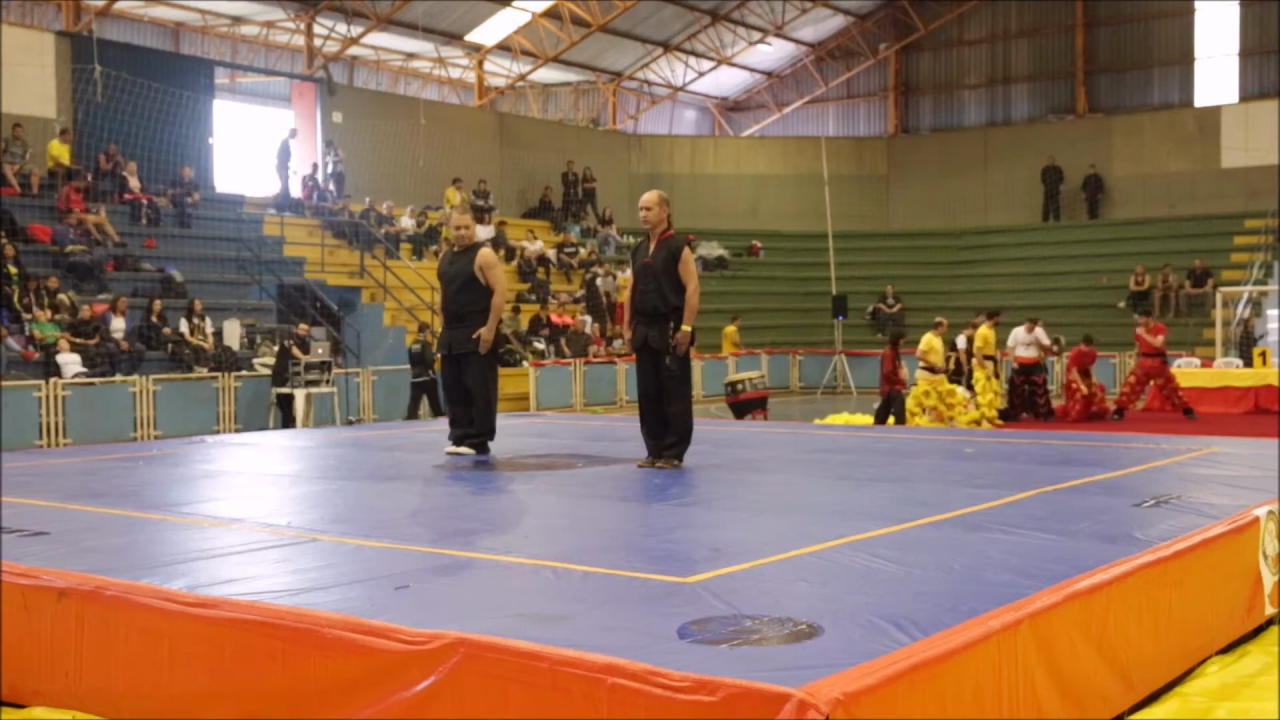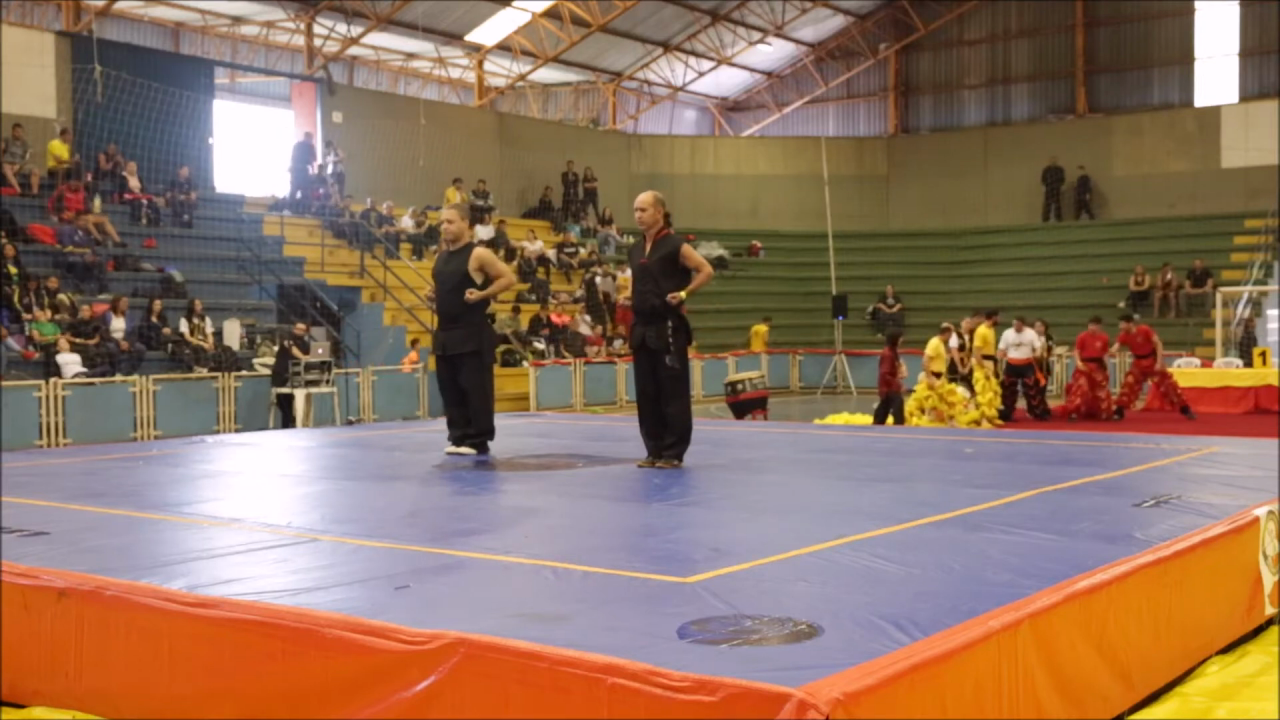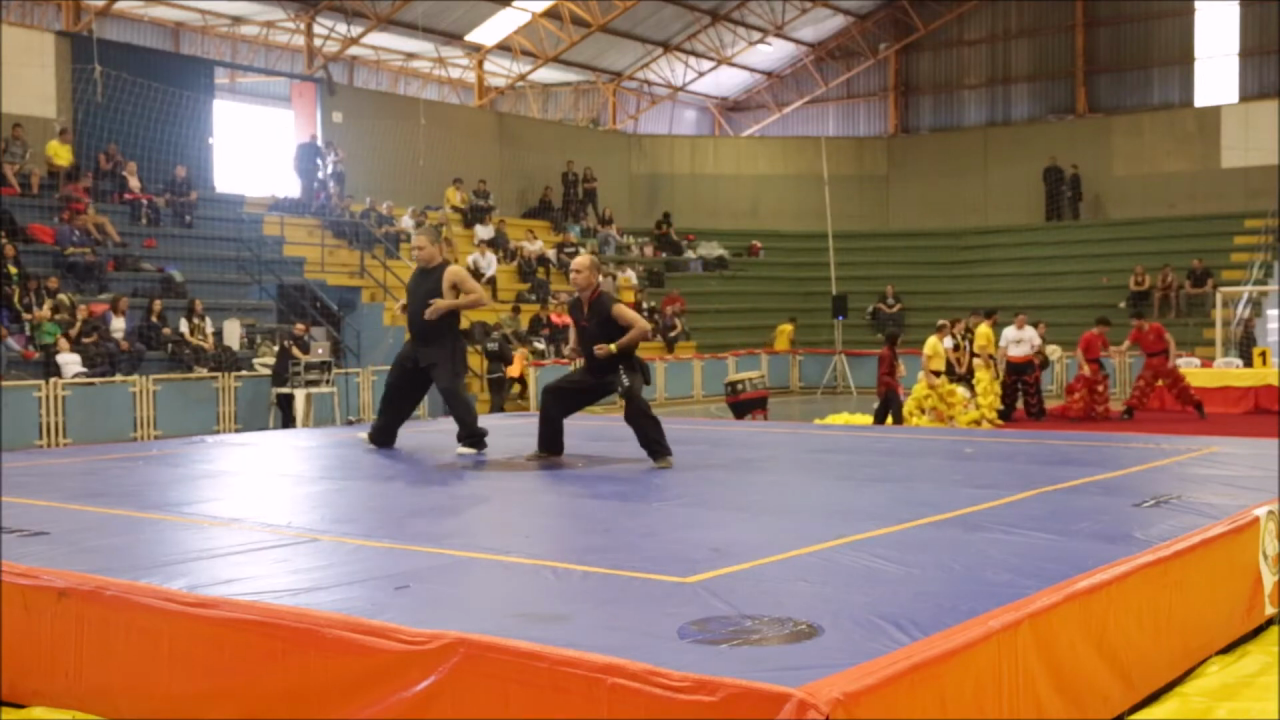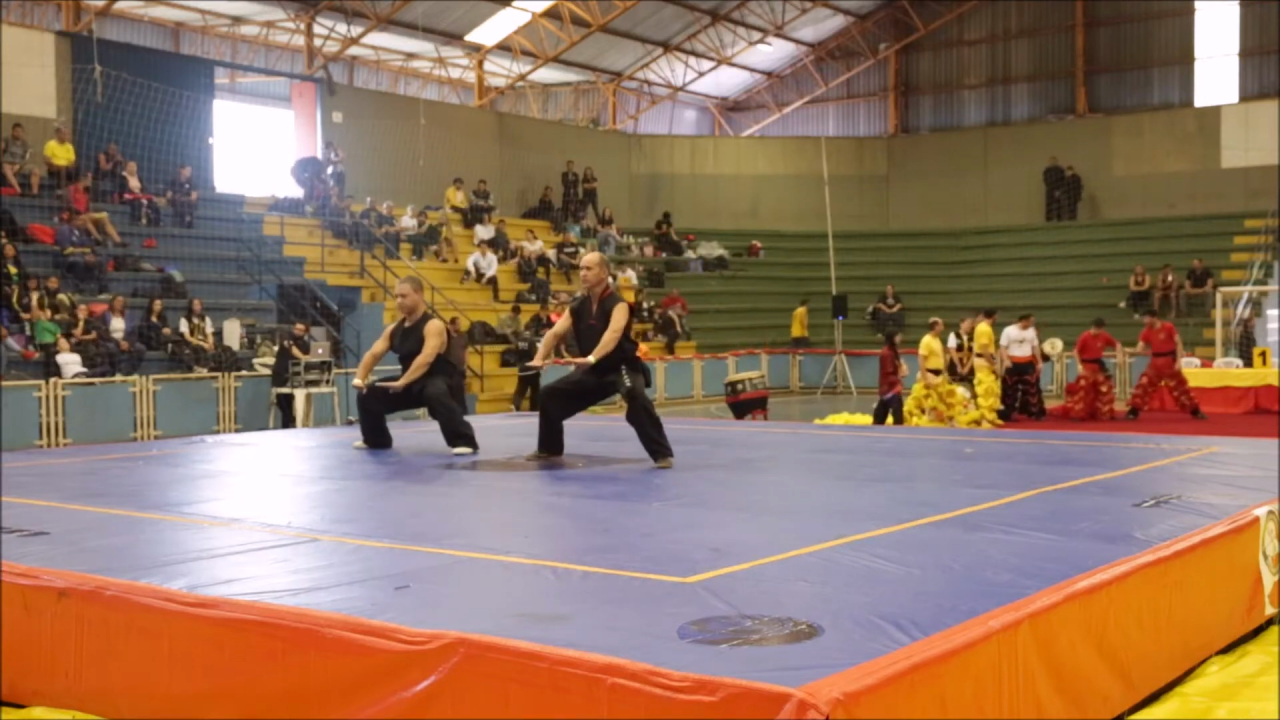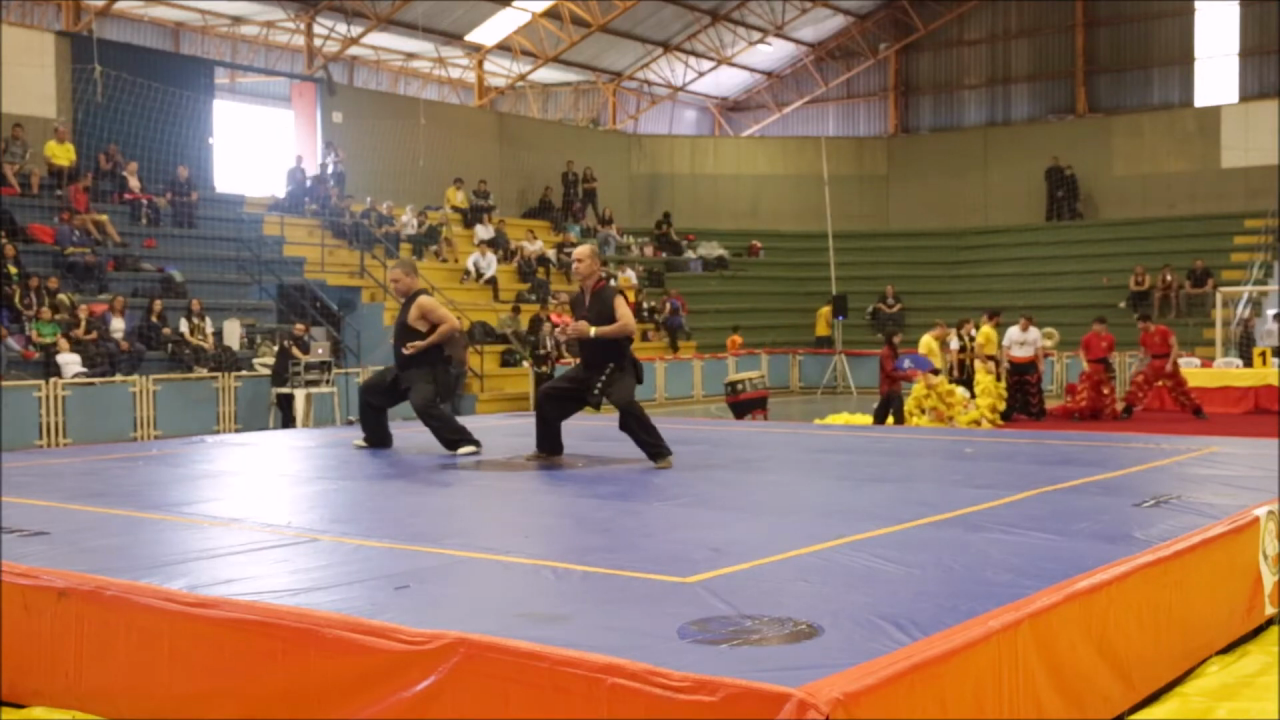
dt=1s
person 1, frame 1
left shoulder: (678, 247)
right shoulder: (638, 250)
left elbow: (692, 289)
left wrist: (686, 328)
right wrist: (627, 326)
left hip: (669, 328)
right hip: (644, 330)
left knee: (674, 393)
right knee: (648, 393)
left ankle: (673, 453)
right ankle: (654, 450)
person 1, frame 2
left shoulder: (675, 246)
right shoulder: (635, 250)
left elbow: (706, 270)
left wrist: (683, 294)
right wrist: (630, 298)
left hip: (667, 327)
right hip: (641, 328)
left knee: (673, 392)
right knee: (646, 392)
left ankle: (673, 453)
right ankle: (654, 450)
person 1, frame 3
left shoulder: (609, 306)
right shoulder: (574, 306)
left elbow: (643, 327)
left wrist: (614, 347)
right wrist: (573, 345)
left hip: (621, 367)
right hip: (592, 369)
left knee: (632, 399)
right knee: (552, 393)
left ankle: (661, 453)
right ankle: (549, 447)
person 1, frame 4
left shoulder: (618, 305)
right shoulder: (577, 307)
left elbow: (613, 334)
right elbow: (555, 332)
left wrist: (591, 358)
right wrist: (539, 358)
left hip: (622, 367)
right hip: (593, 371)
left knee: (636, 398)
right knee: (549, 395)
left ankle: (662, 454)
right ankle: (549, 448)
person 1, frame 5
left shoulder: (611, 295)
right shoulder: (576, 300)
left elbow: (629, 327)
left wrist: (592, 332)
right wrist: (569, 332)
left hip: (616, 365)
right hip: (588, 366)
left knee: (625, 403)
right knee: (547, 395)
left ankle: (660, 453)
right ankle: (548, 449)
person 2, frame 1
left shoulder: (484, 255)
right shoulder: (445, 257)
left elbow: (500, 292)
left wrist: (490, 328)
right wrist: (445, 325)
left hip: (476, 333)
right hip: (451, 334)
left knee: (480, 388)
right knee: (453, 388)
left ankle: (479, 440)
right ankle: (459, 437)
person 2, frame 2
left shoulder: (478, 255)
right shoulder: (441, 257)
left elbow: (509, 278)
left wrist: (481, 295)
right wrist: (433, 296)
left hip: (472, 333)
right hip: (445, 333)
left knee: (476, 388)
right knee: (450, 389)
left ankle: (478, 440)
right ankle: (458, 437)
person 2, frame 3
left shoulder: (452, 272)
right shoulder: (417, 272)
left elbow: (481, 297)
left wrist: (449, 305)
right wrist: (405, 305)
left hip: (444, 346)
right hip: (416, 346)
left knee: (450, 388)
right knee: (395, 389)
left ankle: (473, 439)
right ankle: (380, 435)
person 2, frame 4
left shoulder: (433, 326)
right shoulder: (394, 329)
left elbow: (426, 359)
right elbow: (373, 354)
left wrist: (401, 383)
right wrist: (359, 379)
left hip: (439, 381)
right hip: (410, 384)
left knee: (436, 395)
right knee: (367, 395)
left ankle: (464, 441)
right ankle: (376, 439)
person 2, frame 5
left shoulder: (424, 301)
right shoulder: (409, 302)
left elbow: (453, 325)
left wrist: (425, 344)
right wrist: (400, 341)
left hip: (426, 370)
right hip: (404, 369)
left knee: (423, 404)
right knee: (369, 390)
left ankle: (465, 442)
right ankle: (376, 438)
